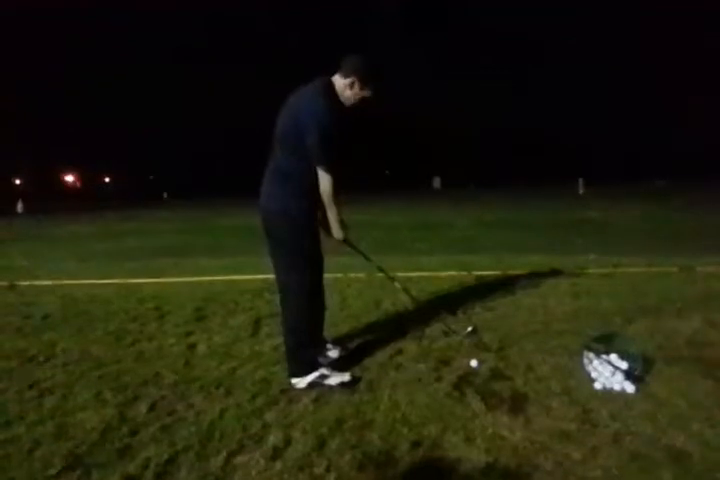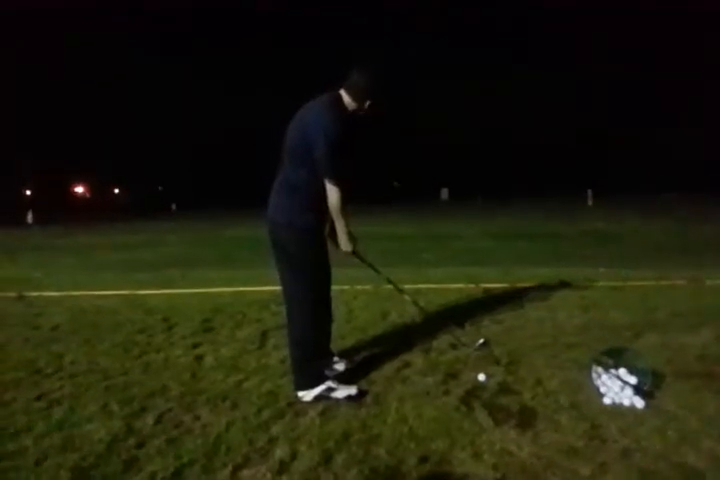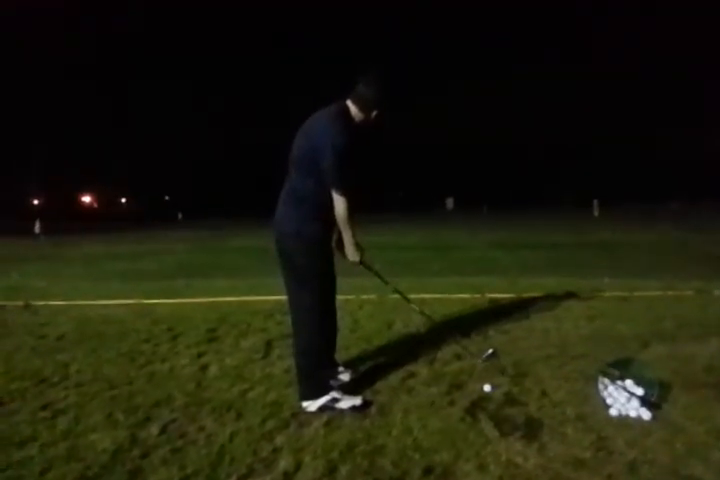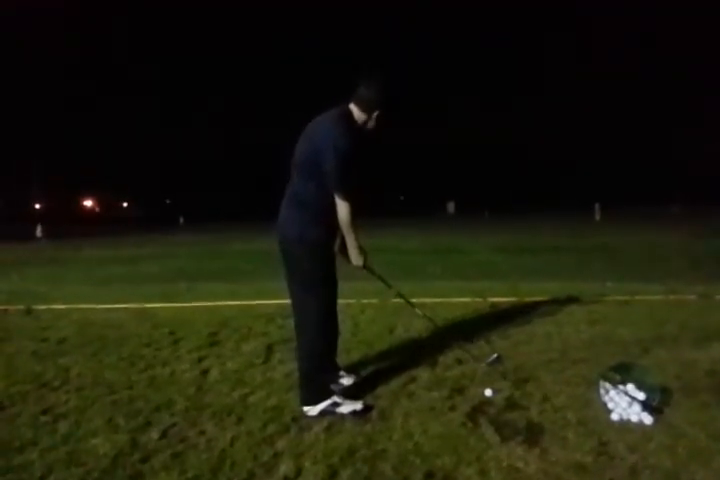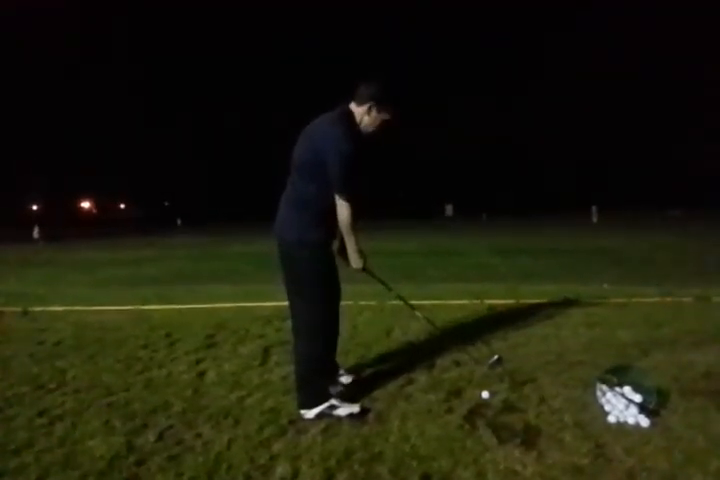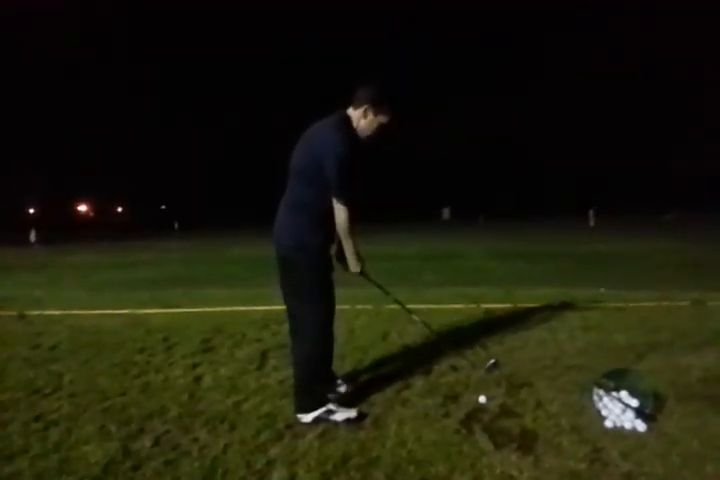
dt=0.7s
person 1, frame 1
left shoulder: (317, 97)
right shoulder: (318, 105)
right elbow: (323, 170)
left wrist: (323, 212)
right wrist: (334, 219)
left hip: (288, 200)
right hip: (287, 206)
left knee: (308, 278)
right knee: (299, 284)
left ankle: (313, 344)
right ankle: (305, 368)
person 1, frame 2
left shoulder: (324, 110)
right shoulder: (329, 119)
right elbow: (331, 183)
left wrist: (331, 223)
right wrist: (342, 232)
left hip: (297, 213)
right hip: (294, 218)
left knee: (317, 291)
right knee: (305, 296)
left ankle: (320, 356)
right ankle: (311, 382)
person 1, frame 3
left shoulder: (332, 120)
right shoulder: (335, 131)
right elbow: (338, 193)
left wrist: (336, 232)
right wrist: (350, 241)
left hip: (303, 222)
right hip: (301, 227)
left knee: (322, 301)
right knee: (311, 306)
left ankle: (324, 365)
right ankle: (316, 392)
person 1, frame 4
left shoulder: (334, 124)
right shoulder: (338, 134)
right elbow: (341, 198)
left wrist: (340, 237)
right wrist: (353, 246)
left hip: (306, 226)
right hip: (304, 231)
left knee: (323, 305)
right knee: (314, 310)
left ankle: (326, 370)
right ankle: (317, 396)
person 1, frame 5
left shoulder: (333, 126)
right shoulder: (340, 135)
right elbow: (342, 200)
left wrist: (341, 241)
right wrist: (352, 248)
left hip: (303, 227)
right hip: (303, 233)
left knee: (327, 303)
right knee: (312, 313)
left ankle: (326, 371)
right ankle: (315, 399)
person 1, frame 6
left shoulder: (329, 131)
right shoulder: (337, 139)
right elbow: (339, 204)
left wrist: (341, 246)
right wrist: (350, 252)
left hip: (299, 234)
right hip: (302, 238)
left knee: (318, 313)
right knee: (312, 318)
left ankle: (322, 380)
right ankle: (311, 404)
